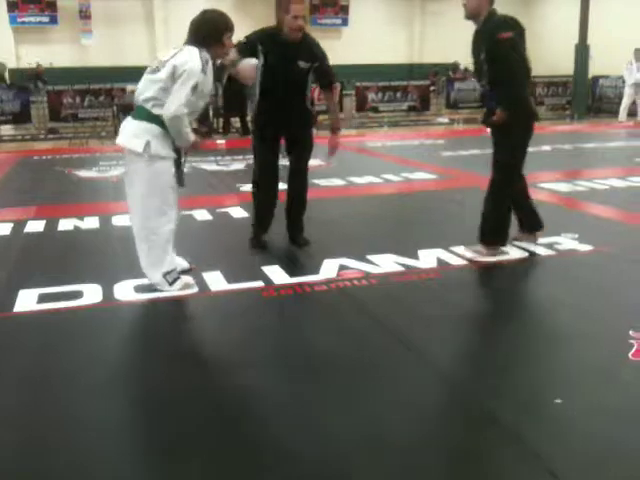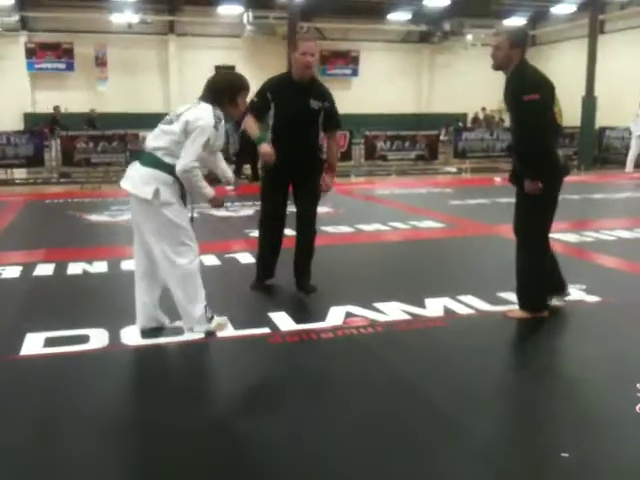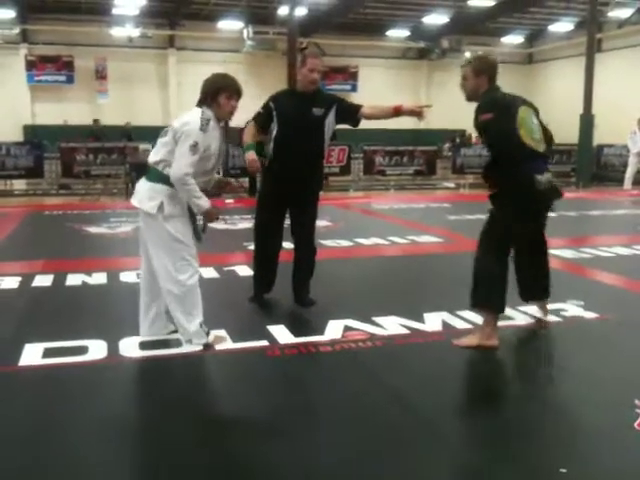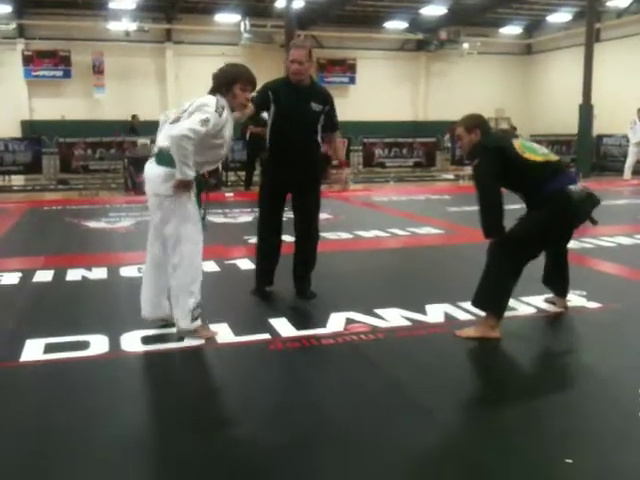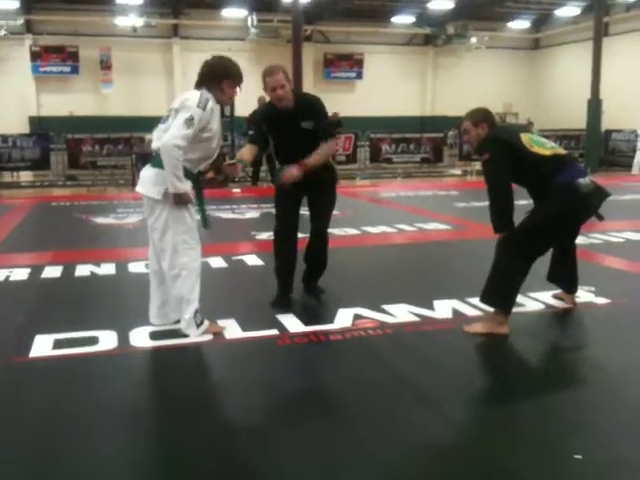
dt=1s
person 1, frame 1
left shoulder: (186, 56)
right shoulder: (196, 63)
right elbow: (174, 112)
left wrist: (183, 138)
right wrist: (187, 141)
left hip: (144, 134)
right hip: (151, 139)
left knee: (156, 207)
right knee: (156, 209)
left ankle: (165, 262)
right ankle: (163, 275)
person 1, frame 2
left shoulder: (202, 112)
right shoulder: (208, 121)
left elbow: (210, 155)
right elbow: (186, 167)
left wrist: (229, 177)
right wrist: (208, 195)
left hip: (145, 180)
right hip: (158, 185)
left knee: (150, 254)
right knee: (183, 252)
left ankle: (149, 318)
right ankle: (199, 320)
person 1, frame 3
left shoulder: (208, 123)
right shoulder: (198, 125)
right elbow: (180, 174)
left wrist: (215, 181)
right wrist: (203, 206)
left hip: (159, 195)
right hip: (163, 198)
left knee: (158, 265)
right knee: (181, 266)
left ankle: (155, 325)
right ankle: (195, 332)
person 1, frame 4
left shoulder: (211, 105)
right shoulder: (216, 110)
left elbow: (168, 120)
right elbow: (179, 135)
left wrist: (163, 154)
right wrist: (185, 175)
left hip: (161, 172)
right hip: (171, 178)
left knee: (162, 245)
right knee: (187, 247)
left ankle: (156, 307)
right ankle: (188, 318)
person 1, frame 5
left shoulder: (203, 104)
right shoulder: (201, 104)
left elbow: (164, 136)
right elbow: (172, 145)
right wrist: (178, 188)
left hip: (159, 181)
right hip: (167, 183)
left knee: (164, 250)
right knee: (184, 252)
left ankle: (164, 313)
right ankle: (192, 321)
person 2, frame 1
left shoulder: (504, 27)
right shoulder: (481, 33)
left elbow: (519, 70)
left wrist: (507, 108)
right wrist: (492, 107)
left hip: (515, 115)
right hip: (500, 113)
left knee: (503, 174)
right knee: (509, 171)
left ankle: (492, 240)
right ankle: (529, 227)
person 2, frame 2
left shoulder: (529, 82)
right shoulder: (517, 78)
left elbow: (538, 132)
left wrist: (533, 176)
right wrist: (526, 171)
left hip: (540, 173)
right hip: (535, 170)
left knee: (530, 234)
right knee: (531, 231)
left ankle: (535, 304)
right ankle: (552, 286)
person 2, frame 3
left shoulder: (488, 106)
right shoulder: (518, 102)
left elbow: (502, 148)
right elbow: (545, 140)
left wrist: (492, 179)
left hip: (519, 190)
right hip: (539, 187)
left knee: (491, 252)
right knee: (532, 245)
left ankle: (488, 331)
right ankle: (541, 305)
person 2, frame 4
left shoulder: (484, 150)
right shoulder: (508, 144)
left elbow: (489, 197)
left wrist: (494, 234)
left hip: (558, 202)
right hip: (577, 198)
left knee: (504, 250)
right knee: (554, 241)
left ankle: (490, 324)
right ankle: (560, 296)
person 2, frame 5
left shoulder: (492, 145)
right shoulder: (513, 138)
left elbow: (500, 192)
left wrist: (504, 229)
left hip: (566, 195)
right hip: (585, 190)
left knee: (514, 246)
right knee: (562, 237)
left ankle: (498, 320)
right ankle: (568, 292)
person 3, frame 1
left shoulder: (313, 50)
right shoulder: (263, 38)
left elbow: (329, 90)
right elbow: (231, 55)
left wrist: (335, 130)
right wrist: (240, 62)
left hip: (299, 119)
right hip: (266, 117)
left knee: (299, 175)
right knee: (265, 175)
left ankle: (296, 231)
right ankle: (259, 230)
person 3, frame 2
left shoulder: (322, 94)
right shoulder: (273, 86)
left elbow: (331, 134)
right elbow: (249, 118)
left wrist: (330, 170)
right wrist: (261, 141)
left hip: (309, 167)
right hip: (277, 164)
left knee: (307, 223)
right knee: (271, 219)
left ankle: (303, 278)
right ankle: (263, 275)
person 3, frame 3
left shoulder: (330, 103)
right shoulder: (279, 100)
left elbow: (366, 111)
right elbow: (254, 126)
left wrist: (402, 110)
right wrist: (250, 148)
left hip: (308, 182)
right hip: (275, 179)
left knee: (305, 238)
right knee: (266, 234)
left ankle: (301, 290)
right ankle: (260, 289)
person 3, frame 4
left shoulder: (322, 96)
right shoulder: (273, 89)
left elbow: (332, 134)
right elbow: (249, 108)
left hip: (308, 172)
right hip: (275, 169)
left knee: (307, 229)
right knee: (269, 226)
left ankle: (302, 283)
right ankle: (263, 282)
person 3, frame 5
left shoulder: (312, 104)
right shoulder: (264, 115)
left elbow: (330, 145)
right elbow: (252, 146)
left wrist: (301, 168)
right wrist: (238, 162)
left hip: (320, 175)
right hip: (286, 176)
left knee: (319, 230)
right knee: (284, 231)
left ankle: (311, 280)
right ankle: (284, 290)
